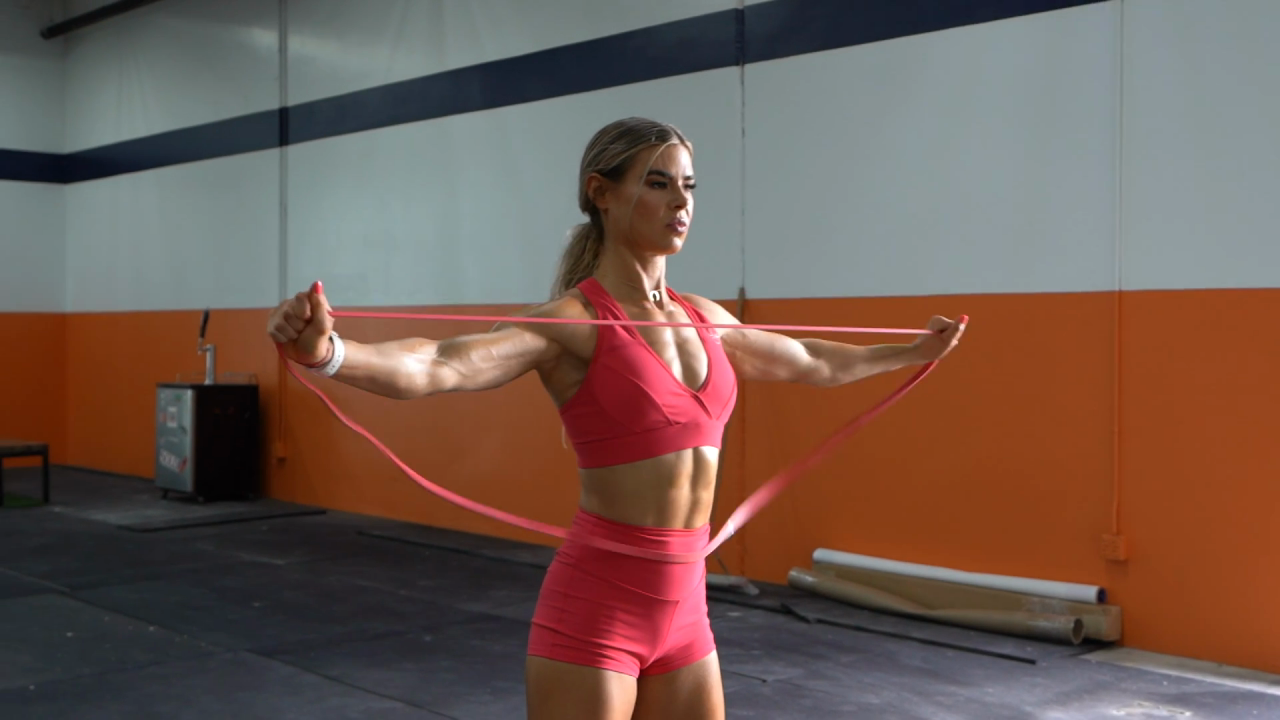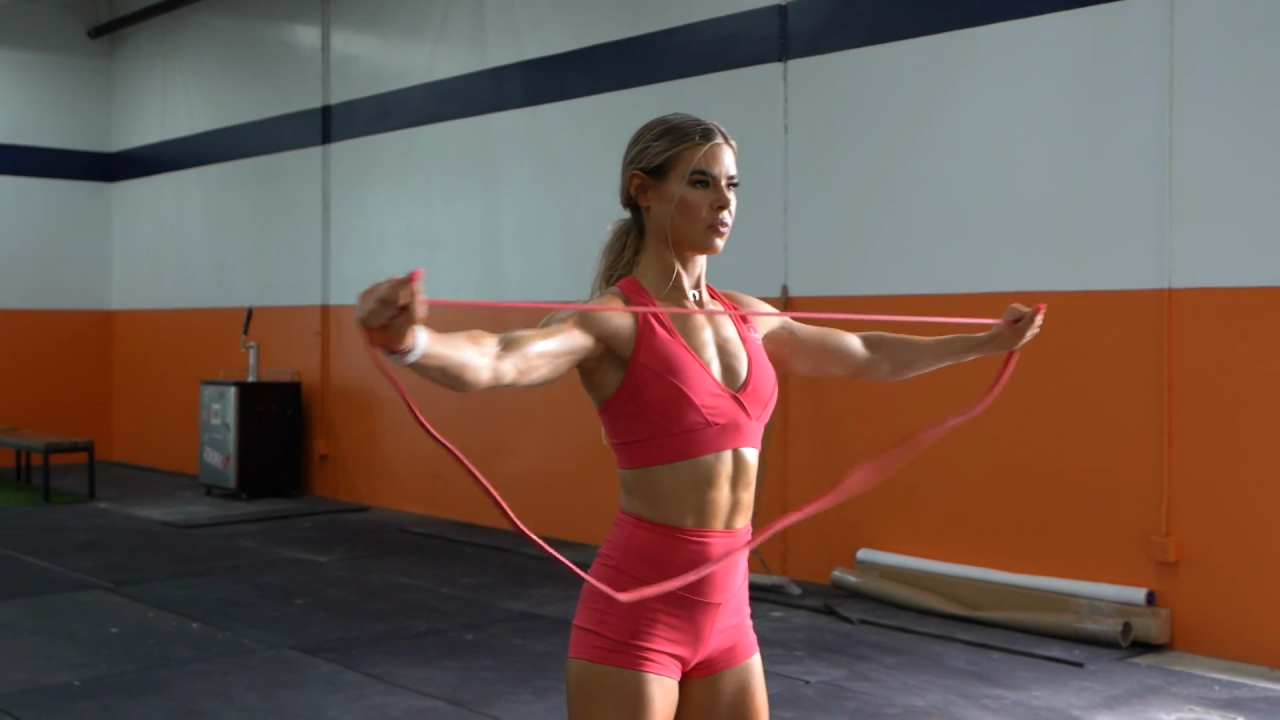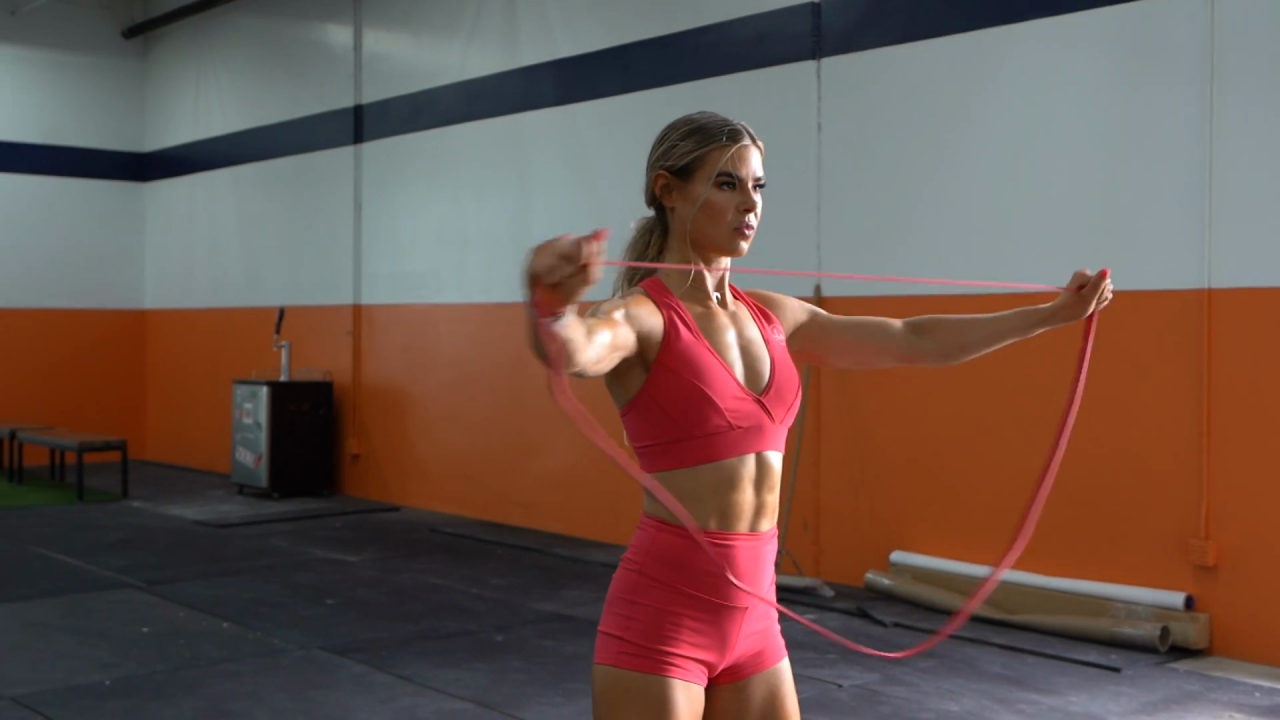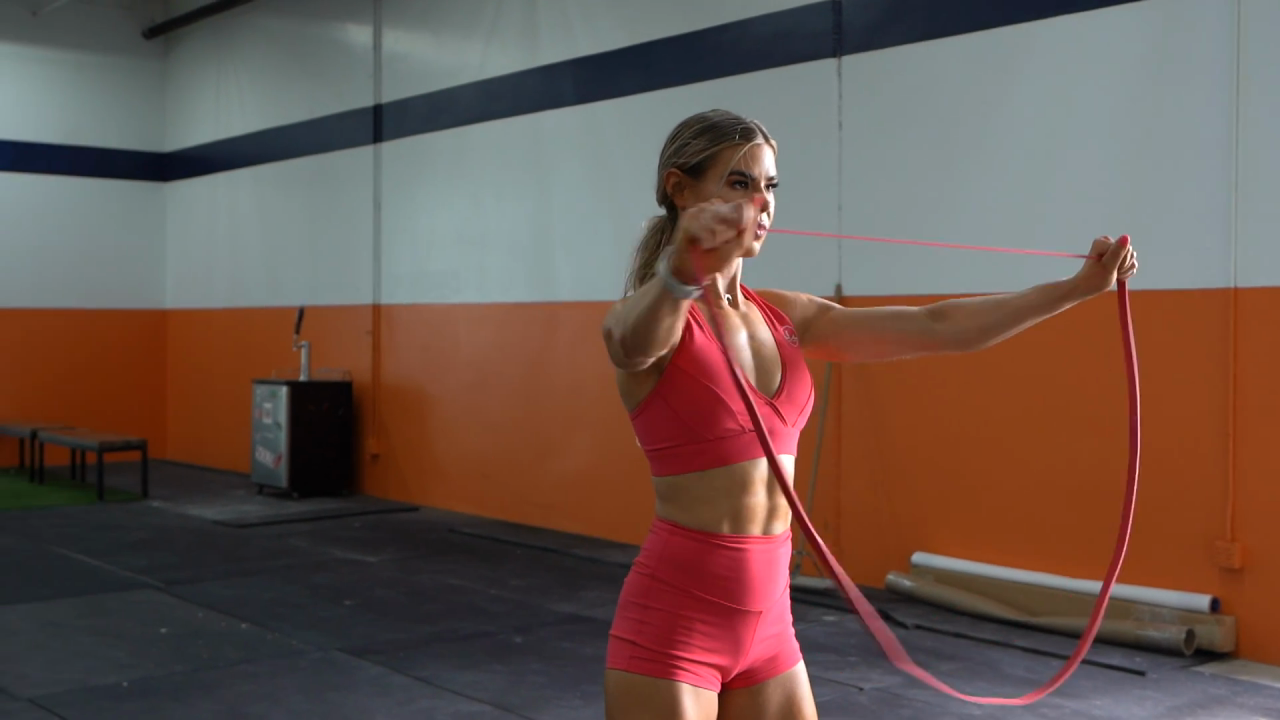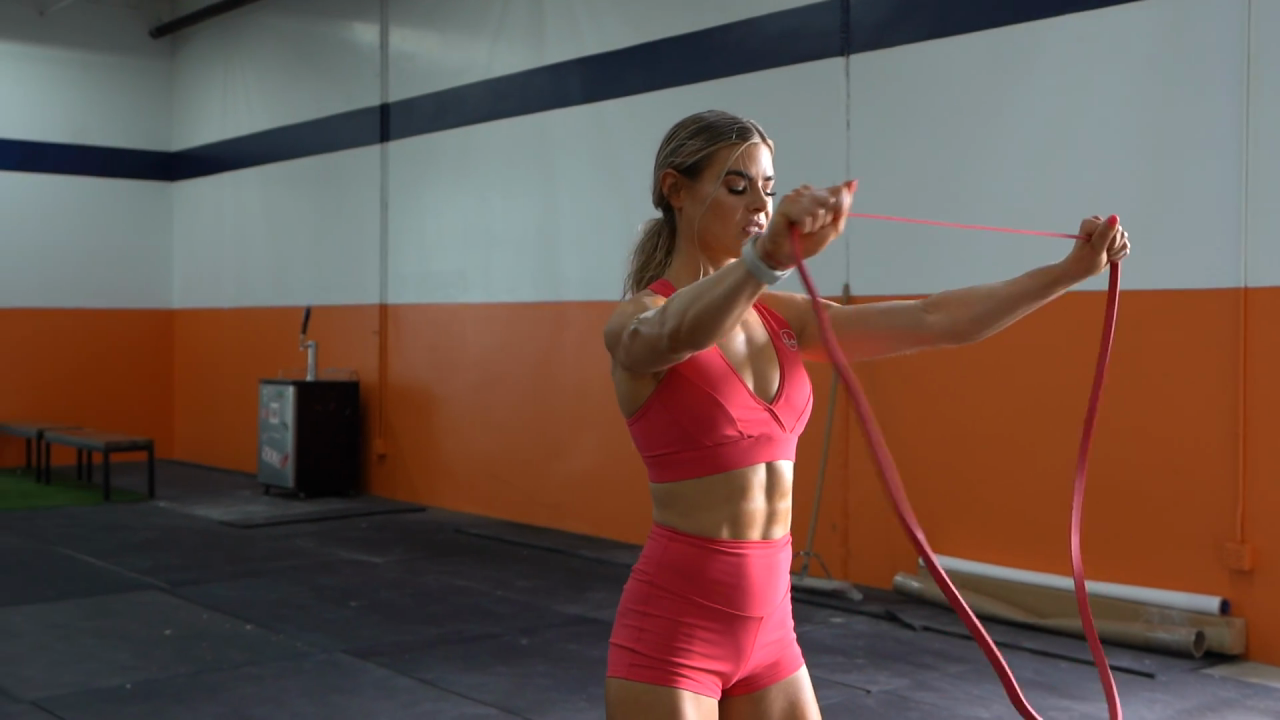
dt=0.2s
person 1, frame 1
left shoulder: (700, 318)
right shoulder: (568, 321)
left elbow: (807, 363)
right elbow: (435, 367)
left wrist: (914, 351)
right wrist: (325, 353)
left hip: (681, 610)
right hip: (592, 612)
person 1, frame 2
left shoulder: (742, 317)
right shoulder: (605, 322)
left elbow: (866, 356)
right elbow: (488, 364)
left wrist: (988, 339)
right wrist: (406, 340)
left hip: (721, 612)
right hip: (636, 616)
person 1, frame 3
left shoulder: (769, 317)
right shoulder: (633, 317)
left elbow: (914, 342)
right elbow: (569, 350)
left wrist: (1056, 312)
right wrist: (550, 304)
left hip: (747, 620)
right hip: (654, 622)
person 1, frame 4
left shoulder: (784, 316)
right shoulder: (639, 318)
left elbow: (938, 328)
right elbow: (641, 340)
left wrist: (1080, 285)
right wrist: (682, 268)
left hip: (765, 623)
right hip: (670, 627)
person 1, frame 5
left shoulder: (783, 319)
right shoulder: (637, 323)
left elbow: (934, 321)
right elbow: (685, 332)
left wrist: (1070, 270)
right wrist: (768, 253)
left hip: (766, 628)
right hip: (670, 633)
